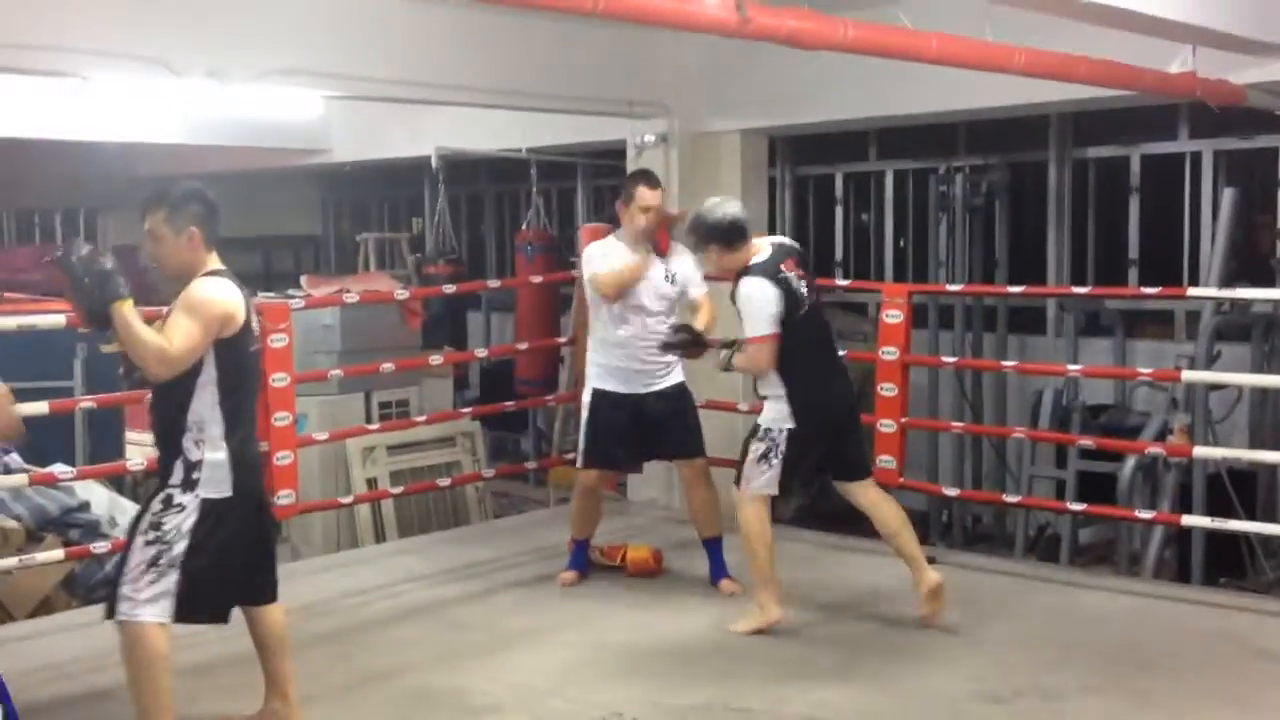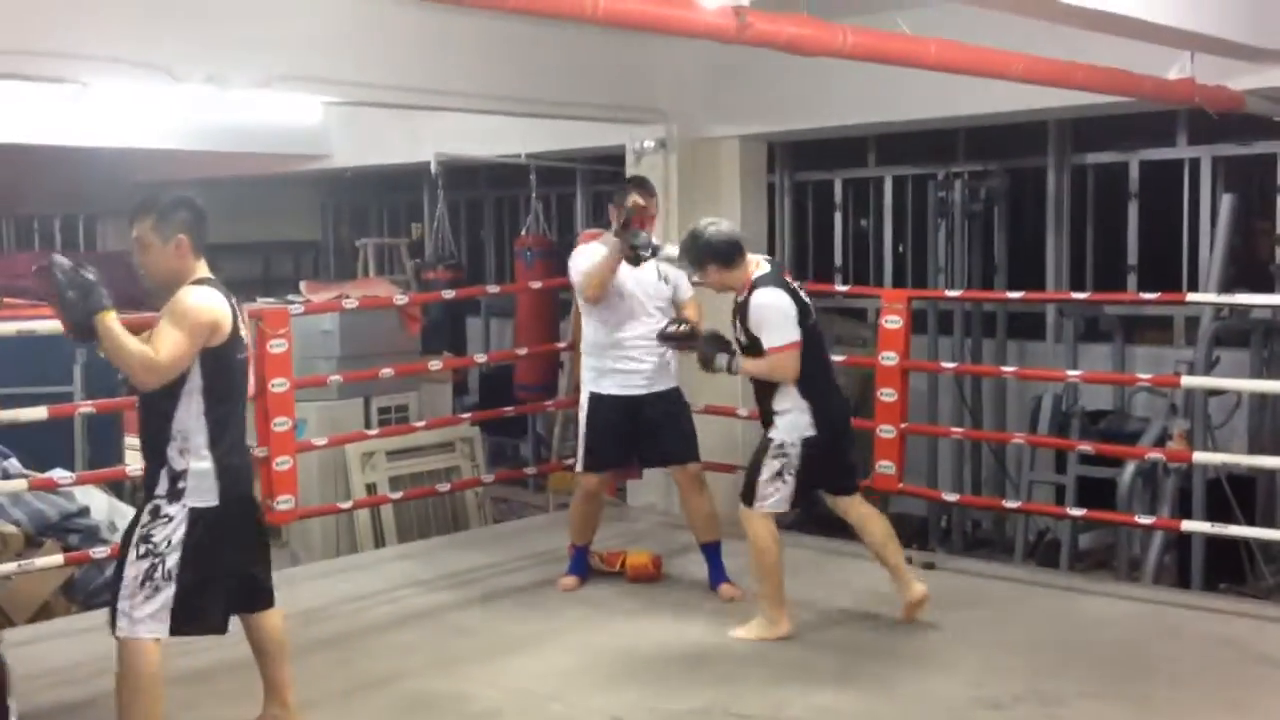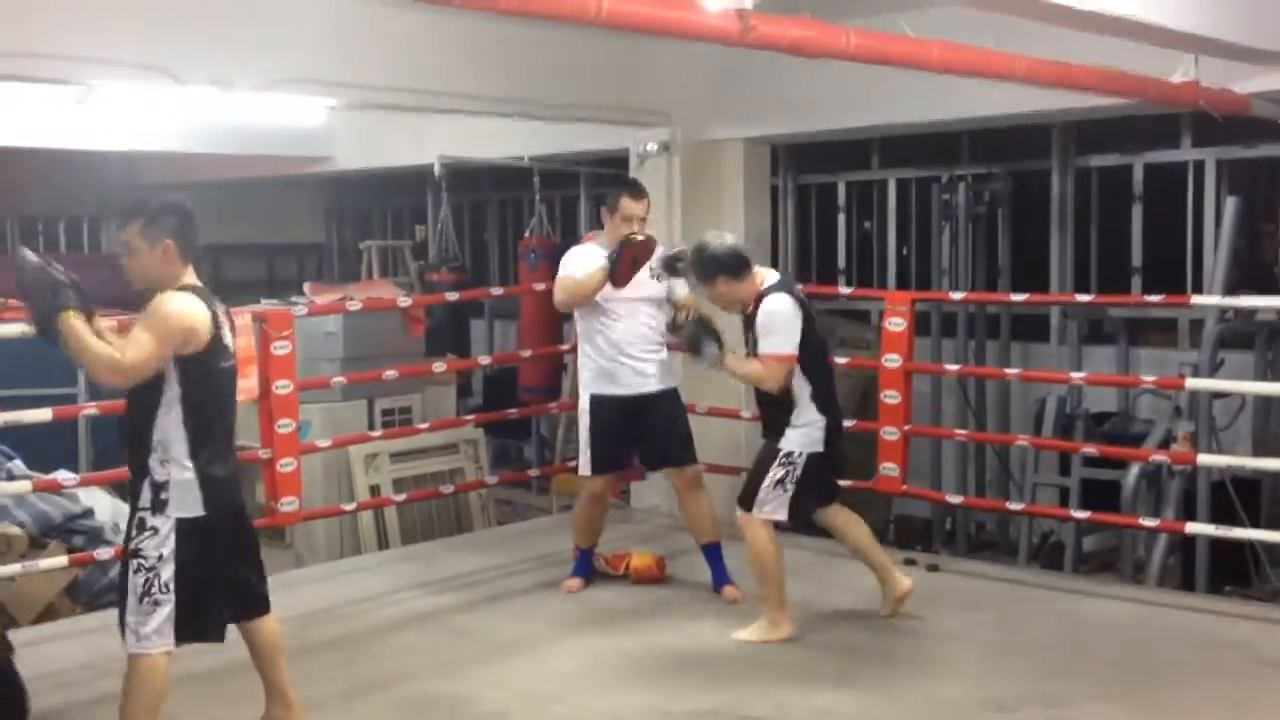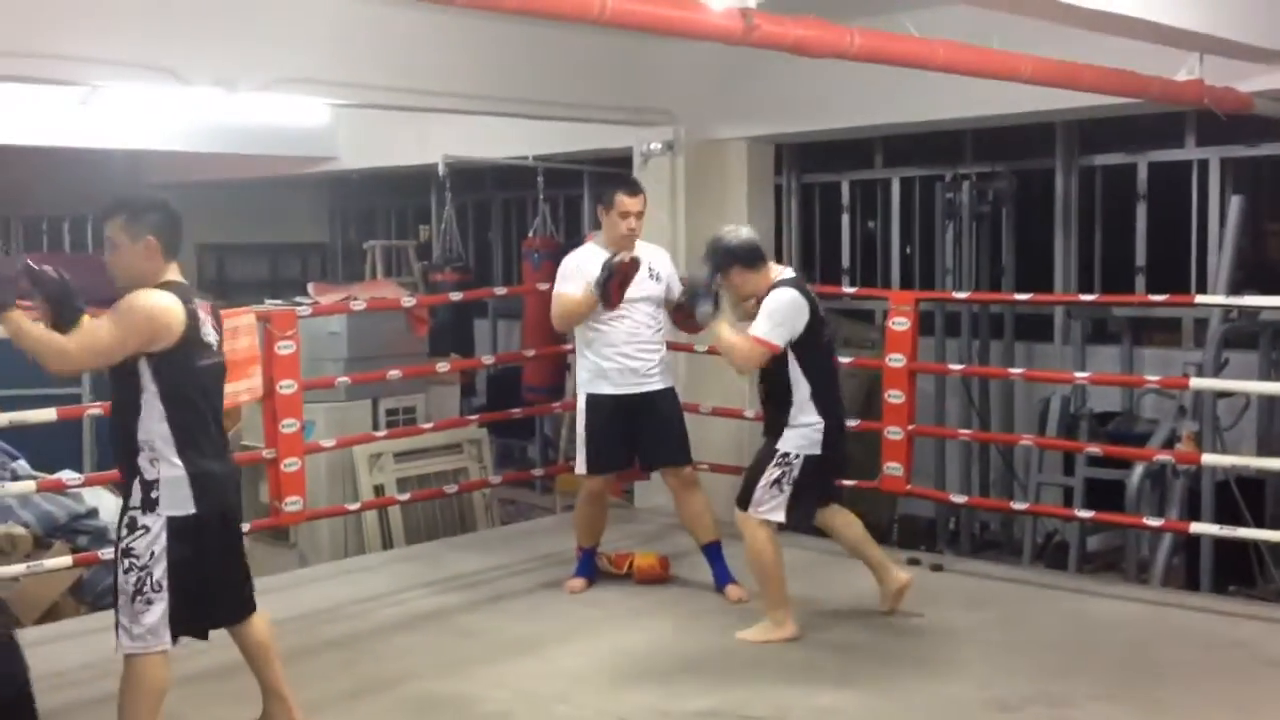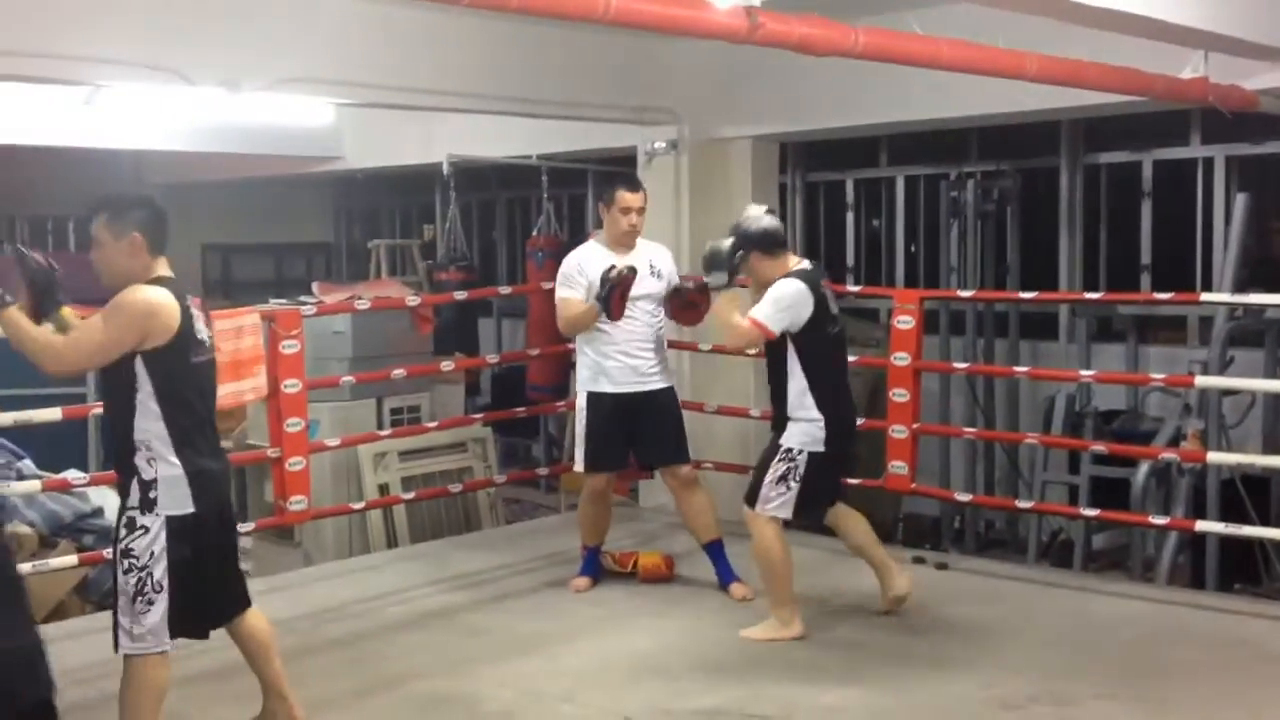
dt=0.1s
person 1, frame 1
left shoulder: (208, 293)
right shoulder: (223, 292)
left elbow: (160, 362)
right elbow: (160, 352)
left wrist: (115, 295)
right wrist: (104, 310)
left hip: (201, 476)
right hip: (233, 469)
left knee: (140, 606)
right knee: (255, 589)
person 1, frame 2
left shoulder: (193, 303)
right shoulder: (215, 301)
left elbow: (147, 371)
right elbow: (150, 356)
left wrist: (98, 309)
right wrist: (97, 315)
left hip: (189, 486)
right hip: (226, 478)
left knee: (138, 623)
right knee: (251, 596)
person 1, frame 3
left shoulder: (174, 309)
right shoulder: (207, 308)
left elbow: (114, 371)
right elbow: (130, 356)
left wrist: (63, 310)
right wrist: (83, 318)
left hip: (175, 495)
right hip: (215, 485)
left knee: (147, 635)
right knee: (247, 602)
person 1, frame 4
left shoulder: (148, 306)
right shoulder: (196, 308)
left elbow: (64, 359)
right elbow: (98, 346)
right wrist: (69, 311)
left hip: (166, 492)
right hip: (208, 482)
left knee: (143, 631)
right knee: (237, 605)
person 1, frame 5
left shoulder: (142, 302)
right shoulder: (184, 304)
left elbow: (60, 359)
right elbow: (96, 345)
right wrist: (48, 303)
left hip: (164, 492)
right hip: (202, 481)
left knee: (143, 631)
right knee: (231, 602)
person 2, frame 1
left shoulder: (752, 287)
right shoulder: (784, 247)
left elbow: (761, 363)
left wrist: (728, 358)
left hip: (793, 408)
right hip: (836, 397)
left knee: (751, 496)
right knee: (860, 487)
left ankle: (766, 605)
right ankle: (923, 574)
person 2, frame 2
left shoulder: (767, 299)
right shoulder: (757, 270)
left elbow: (786, 370)
left wrist: (729, 363)
left hip: (800, 420)
right hip: (825, 413)
left knee: (756, 511)
right knee: (846, 499)
left ankle: (774, 617)
right ankle: (906, 581)
person 2, frame 3
left shoulder: (776, 307)
right shoulder: (763, 281)
left elbow: (772, 378)
left wrist: (716, 353)
left hip: (803, 430)
right hip: (813, 424)
left knee: (753, 517)
right knee: (824, 507)
left ankle: (777, 621)
right ankle: (892, 578)
person 2, frame 4
left shoulder: (784, 300)
right shoulder: (781, 284)
left elbow: (745, 359)
left wrist: (709, 313)
left hip: (805, 431)
right hip: (815, 425)
left knee: (752, 516)
right knee: (818, 507)
left ankle: (779, 621)
right ankle: (889, 574)
person 2, frame 5
left shoulder: (791, 290)
right shoulder: (805, 275)
left elbow: (739, 336)
left wrist: (719, 284)
left hip: (809, 428)
right hip: (829, 420)
left knee: (760, 513)
right knee: (828, 504)
left ankle: (785, 619)
right ankle: (891, 578)
person 3, frame 1
left shoulder: (679, 256)
right shoulder: (598, 251)
left elbow: (702, 306)
right elbow: (611, 289)
left wrist: (696, 335)
right wrist: (647, 249)
left hip: (665, 386)
right hip: (610, 388)
left knee: (696, 469)
right knee: (590, 479)
left ankle: (718, 567)
right ankle: (578, 557)
person 3, frame 2
left shoulder: (666, 258)
right shoulder: (590, 253)
left elbow: (690, 307)
right elbow: (590, 291)
left wrist: (690, 331)
right wrist: (620, 242)
left hip: (660, 389)
right hip: (606, 390)
left knee: (690, 474)
right knee: (592, 482)
left ankle: (717, 571)
right ankle: (578, 563)
person 3, frame 3
left shoulder: (659, 259)
right shoulder: (582, 257)
left elbow: (685, 307)
right elbow: (563, 300)
right wrist: (611, 264)
left hip: (658, 389)
right hip: (604, 392)
left knee: (687, 476)
right knee: (597, 485)
left ankle: (719, 573)
right ankle: (582, 565)
person 3, frame 4
left shoulder: (659, 258)
right shoulder: (578, 261)
left elbow: (677, 311)
right elbow: (560, 319)
right wrist: (600, 288)
left hip: (655, 388)
right hip: (601, 392)
left knee: (683, 476)
right knee: (596, 483)
left ankle: (721, 572)
right ankle: (585, 564)
person 3, frame 5
left shoulder: (660, 256)
right shoulder: (579, 261)
right elbow: (566, 325)
right wrist: (601, 300)
left hip: (655, 387)
right hip: (601, 390)
left knee: (683, 475)
right knee: (598, 481)
left ankle: (725, 571)
right ankle: (590, 563)
